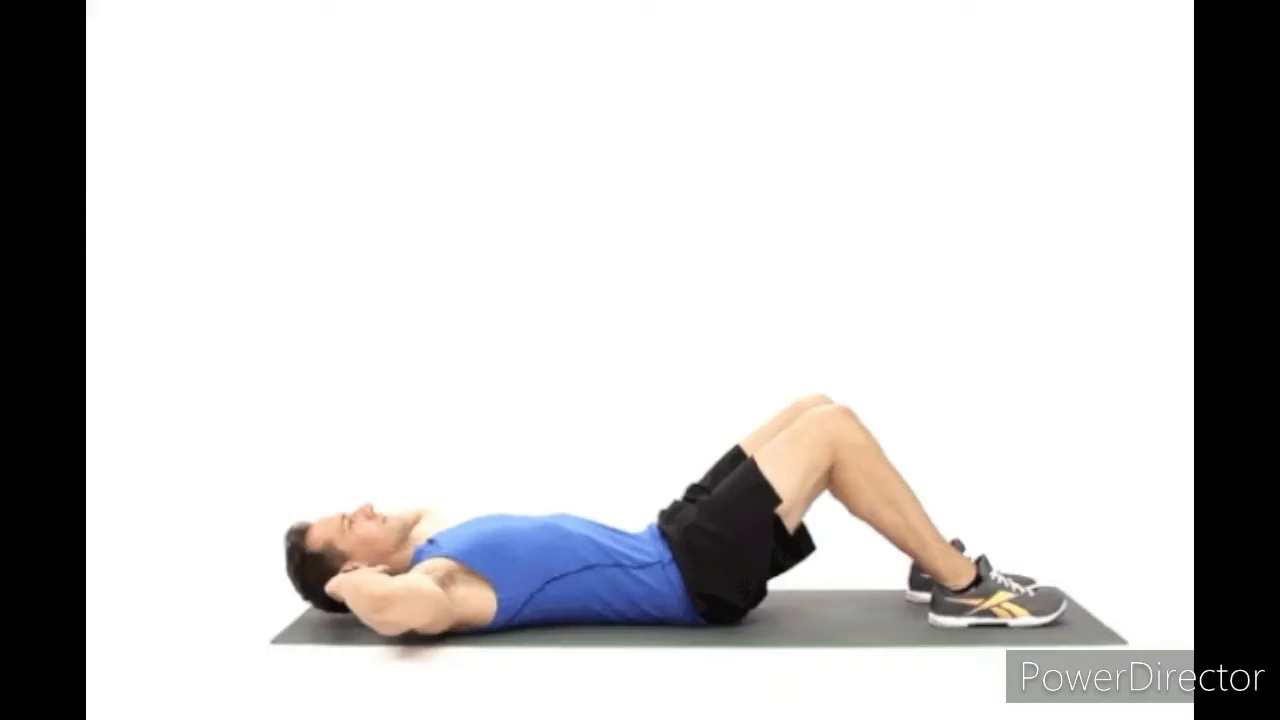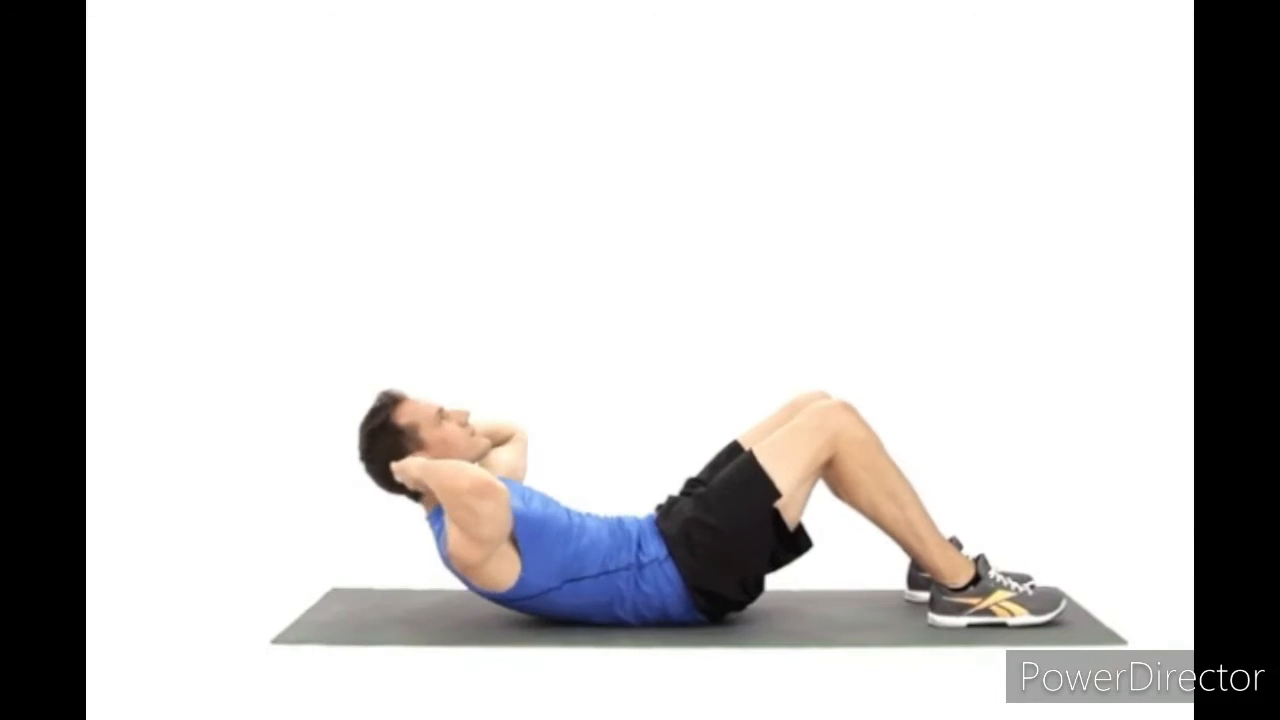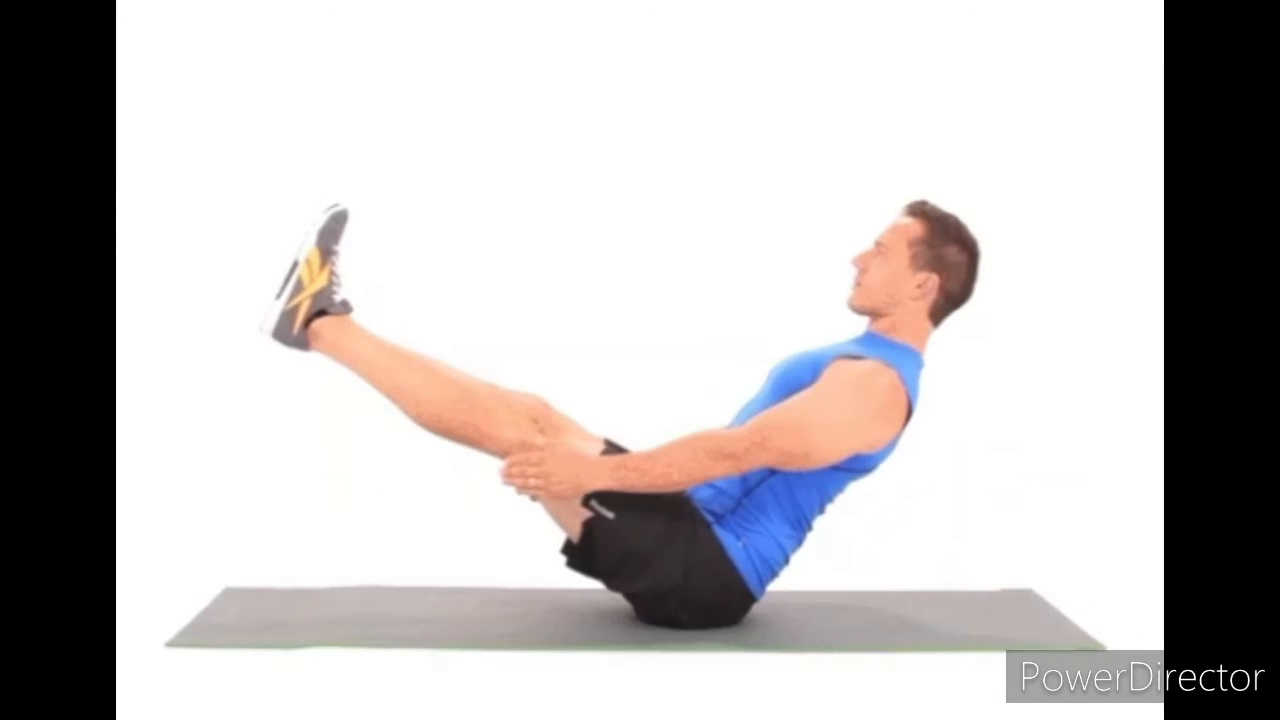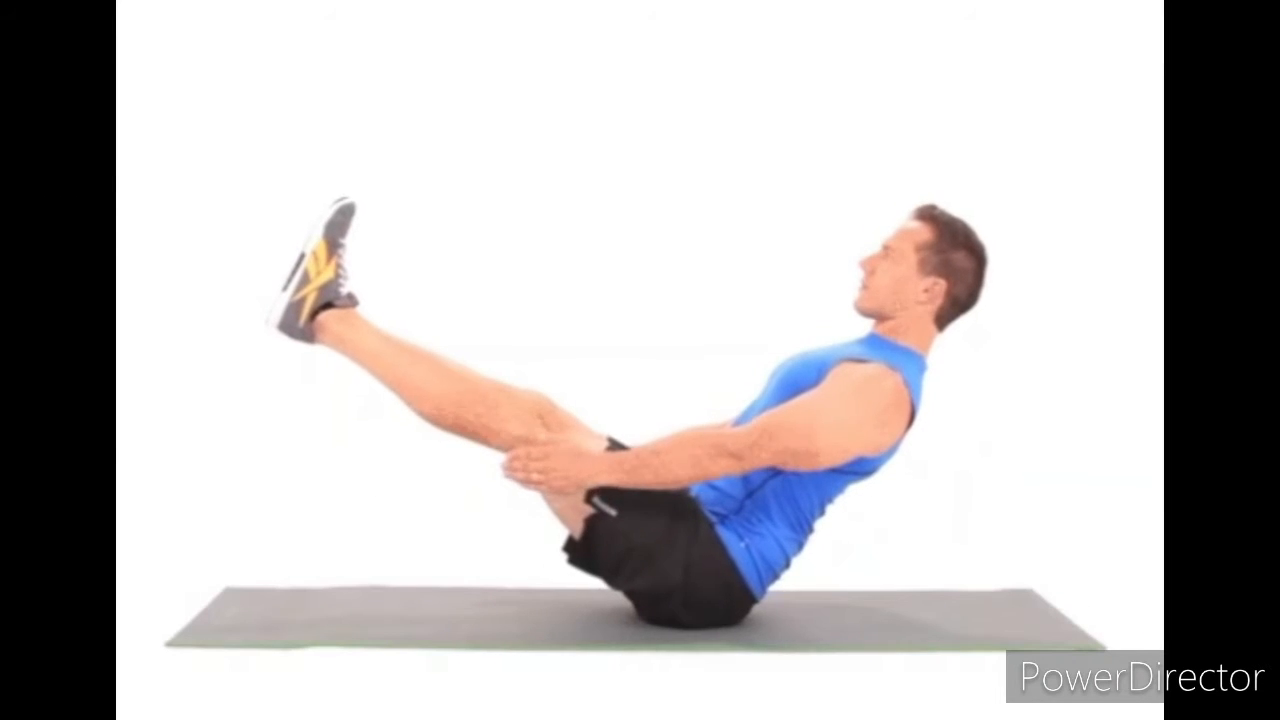
dt=1s
person 1, frame 1
left shoulder: (439, 556)
right shoulder: (434, 586)
left elbow: (422, 515)
right elbow: (399, 608)
left wrist: (380, 544)
right wrist: (348, 583)
left hip: (669, 544)
right hip: (694, 577)
left knee: (819, 410)
right knee: (832, 429)
left ankle: (939, 565)
right ankle: (966, 589)
person 1, frame 2
left shoulder: (478, 501)
right shoulder: (471, 543)
left elbow: (513, 435)
right elbow: (480, 486)
left wrist: (460, 439)
right wrist: (423, 467)
left hip: (674, 536)
right hip: (693, 574)
left knee: (819, 409)
right knee: (834, 424)
left ankle: (939, 565)
right ankle: (963, 587)
person 1, frame 3
left shoulder: (873, 384)
right shoulder: (861, 362)
left elbow: (735, 452)
left wrist: (594, 474)
right wrist: (596, 469)
left hip: (704, 568)
right hip: (699, 541)
left knee: (524, 427)
right knee: (532, 420)
left ankle: (322, 324)
right ankle: (324, 322)
person 1, frame 4
left shoulder: (878, 389)
right shoulder: (863, 363)
left elbow: (739, 451)
right elbow: (744, 439)
left wrist: (595, 467)
right wrist: (602, 462)
left hip: (704, 569)
right hip: (703, 540)
left knee: (528, 424)
right knee: (534, 415)
left ankle: (327, 316)
right ankle: (332, 315)
